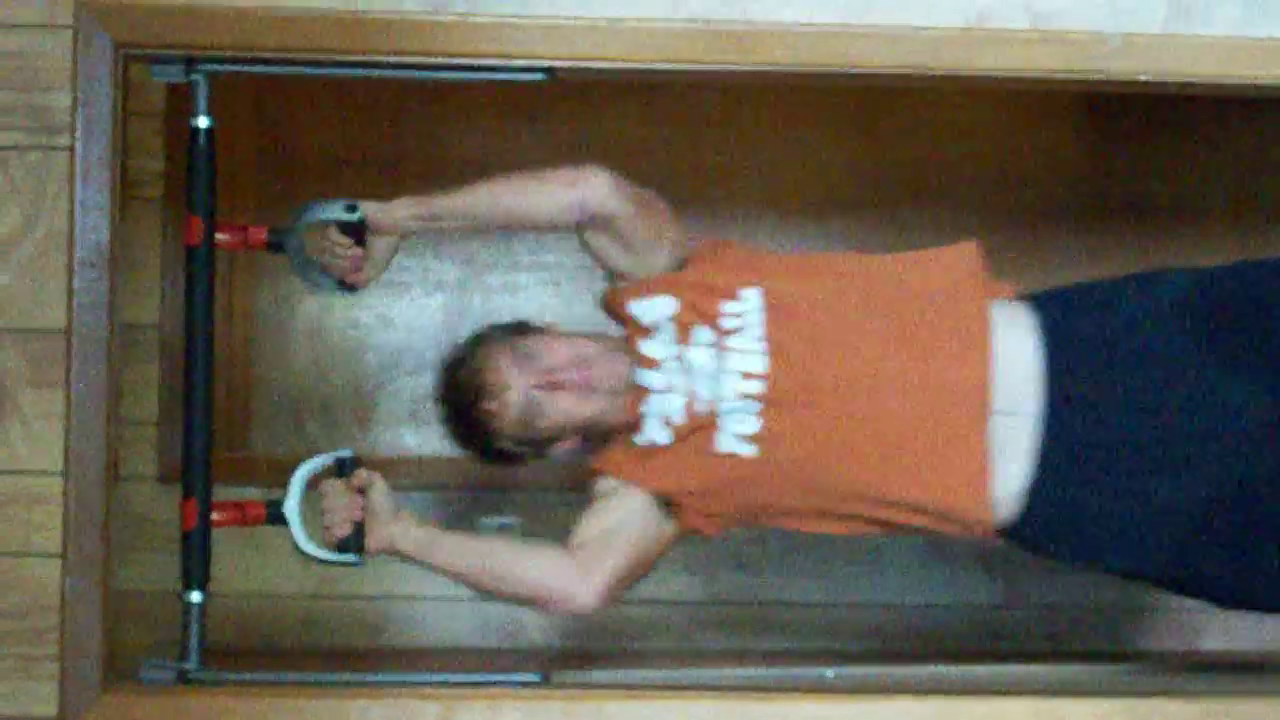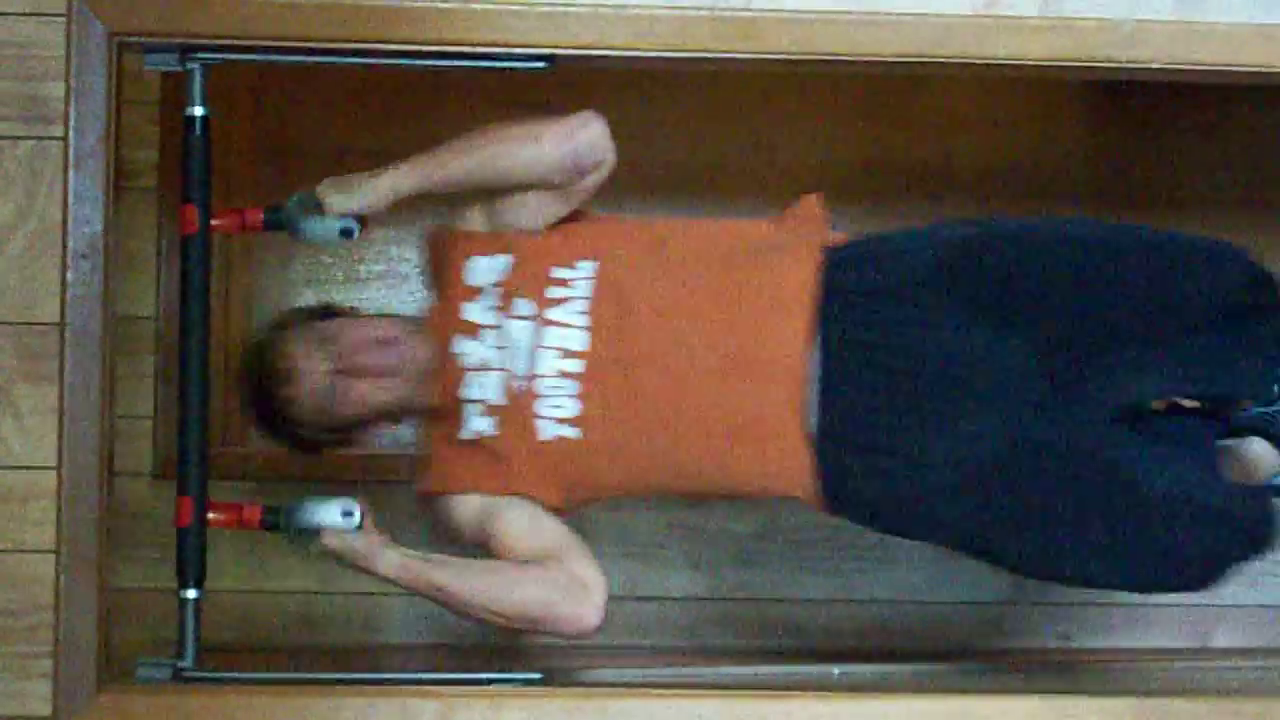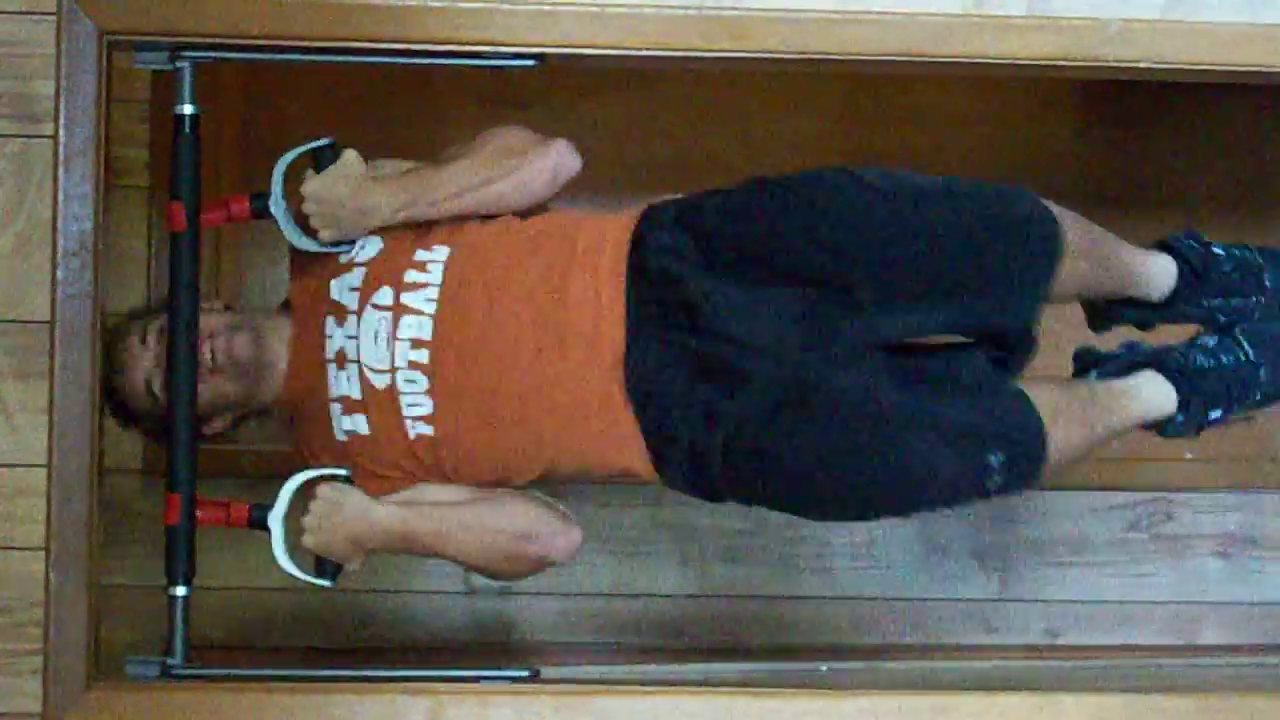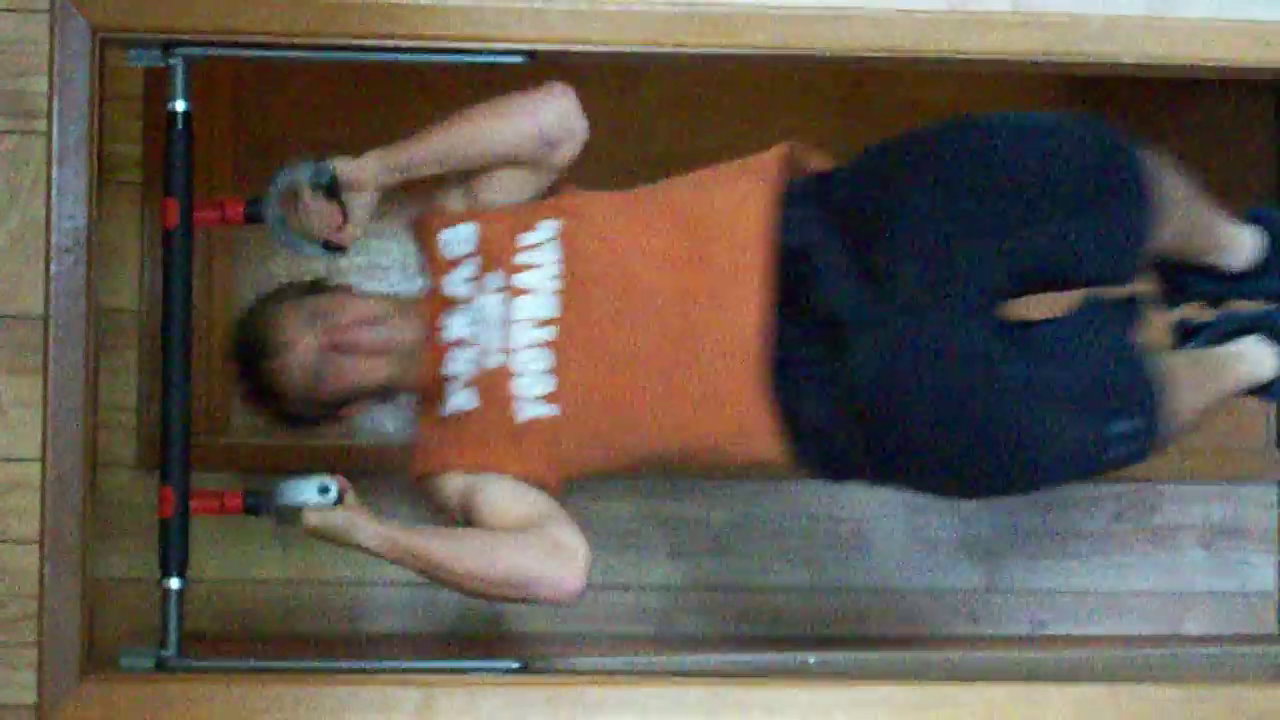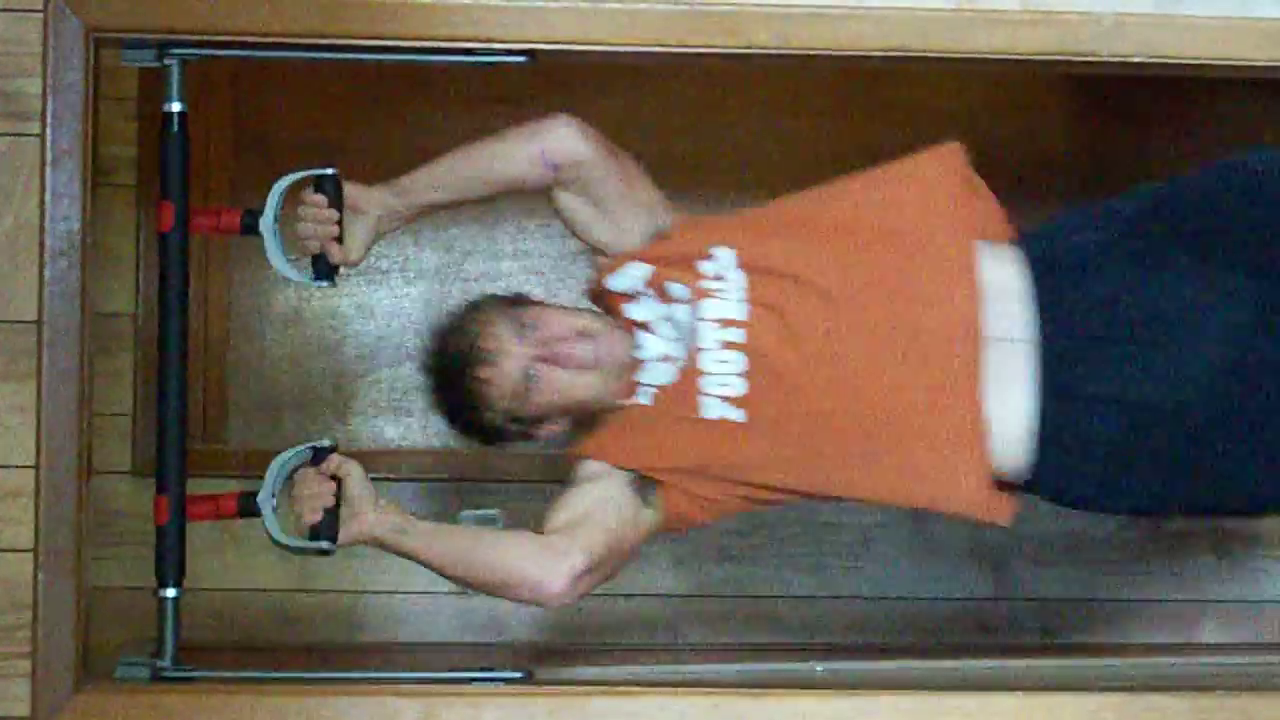
dt=0.3s
person 1, frame 1
left shoulder: (653, 286)
right shoulder: (651, 478)
left elbow: (594, 187)
right elbow: (582, 581)
left wrist: (405, 212)
right wrist: (402, 535)
left hip: (1052, 338)
right hip: (1054, 494)
person 1, frame 2
left shoulder: (476, 255)
right shoulder: (476, 478)
left elbow: (581, 139)
right elbow: (575, 602)
left wrist: (384, 183)
right wrist: (384, 559)
left hip: (857, 291)
right hip: (868, 454)
right knee: (1185, 529)
person 1, frame 3
left shoulder: (340, 234)
right shoulder: (352, 457)
left elbow: (550, 161)
right elbow: (548, 535)
left wrist: (385, 195)
right wrist: (372, 530)
left hip: (676, 257)
right hip: (703, 418)
left knee: (968, 230)
right knee: (964, 440)
left ankle: (1162, 279)
right ankle: (1164, 391)
person 1, frame 4
left shoulder: (448, 221)
right shoulder: (459, 455)
left elbow: (557, 113)
right elbow: (559, 568)
left wrist: (374, 171)
right wrist: (364, 530)
left hip: (801, 231)
right hip: (816, 397)
left knee: (1080, 167)
right knee: (1087, 414)
person 1, frame 5
left shoulder: (640, 264)
right shoulder: (640, 462)
left elbow: (564, 145)
right elbow: (552, 569)
left wrist: (387, 202)
right wrist: (375, 520)
